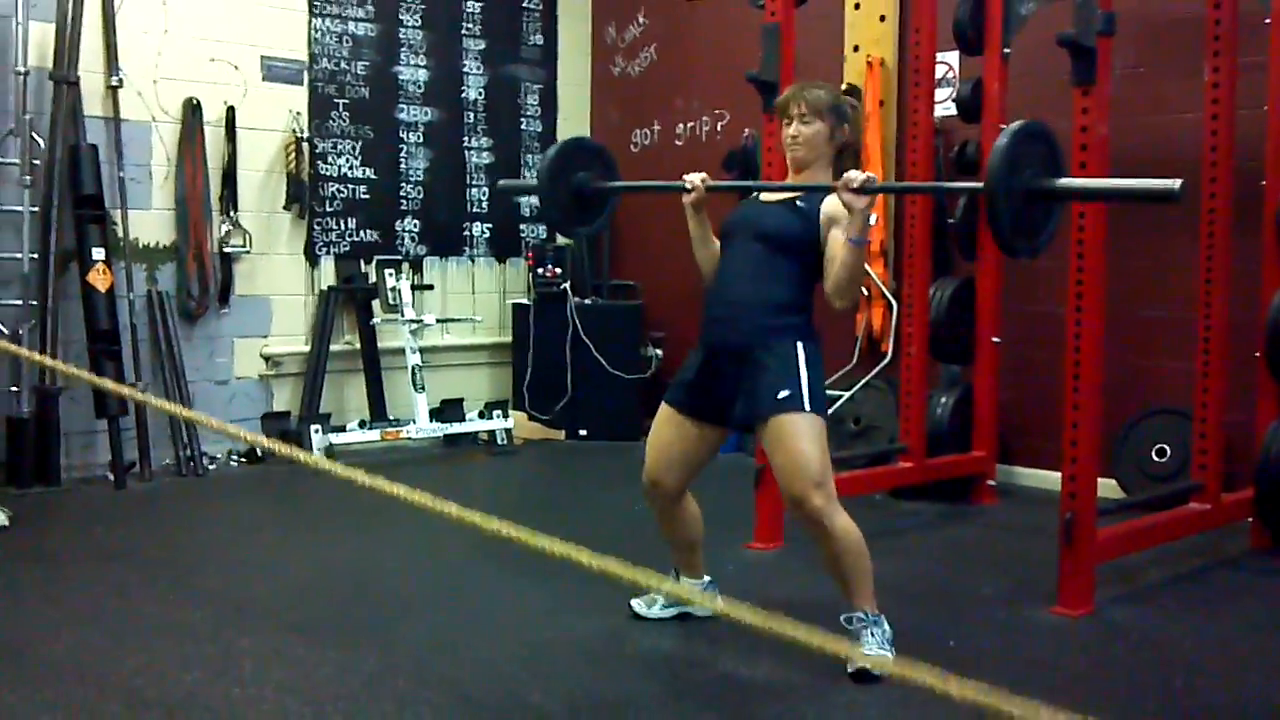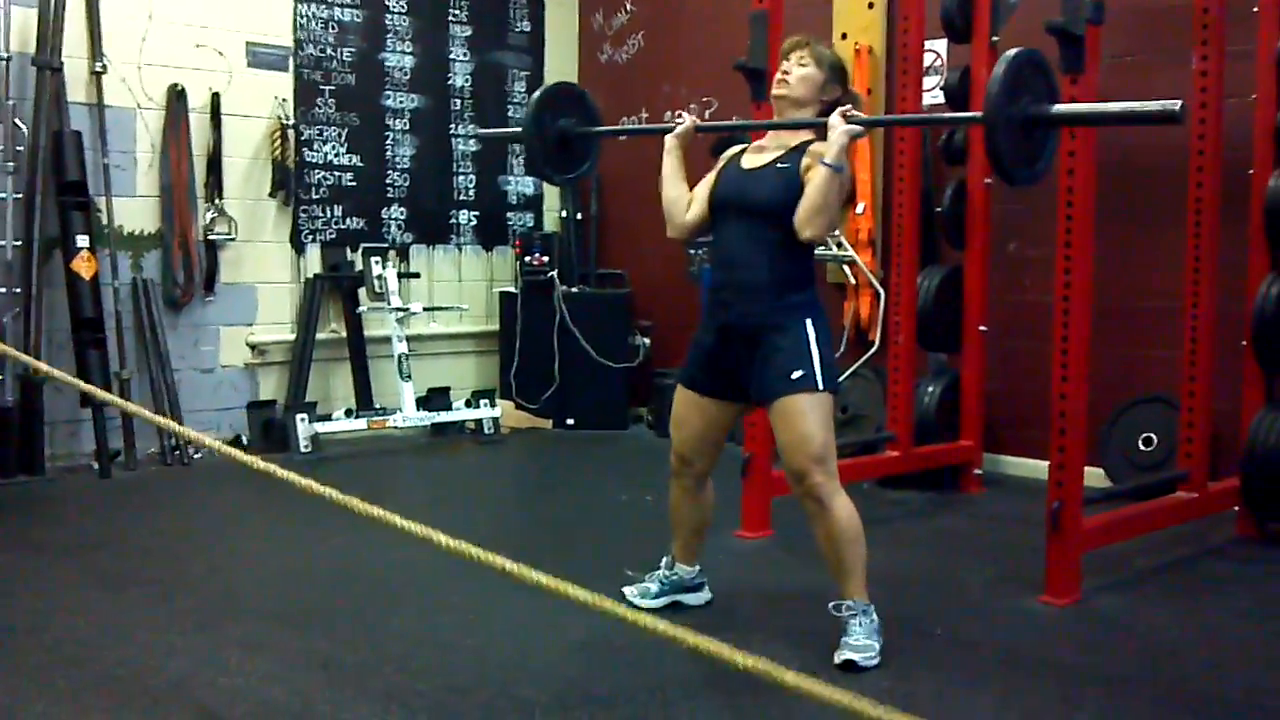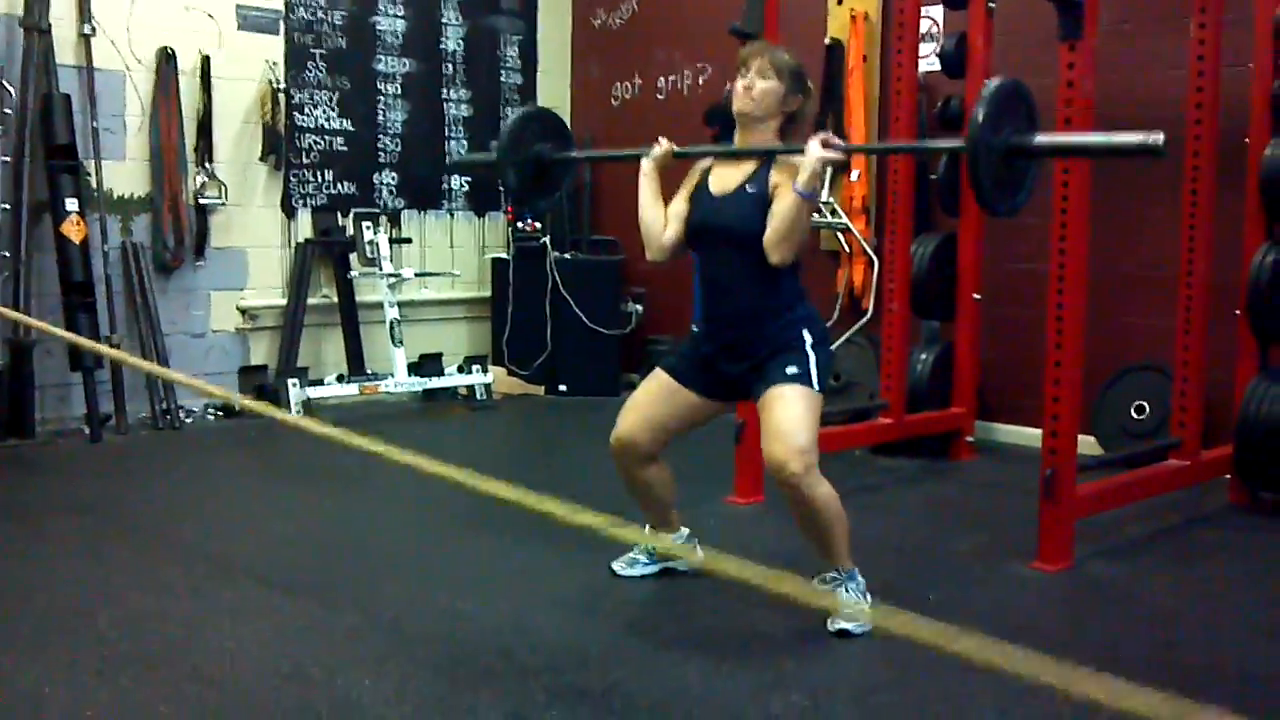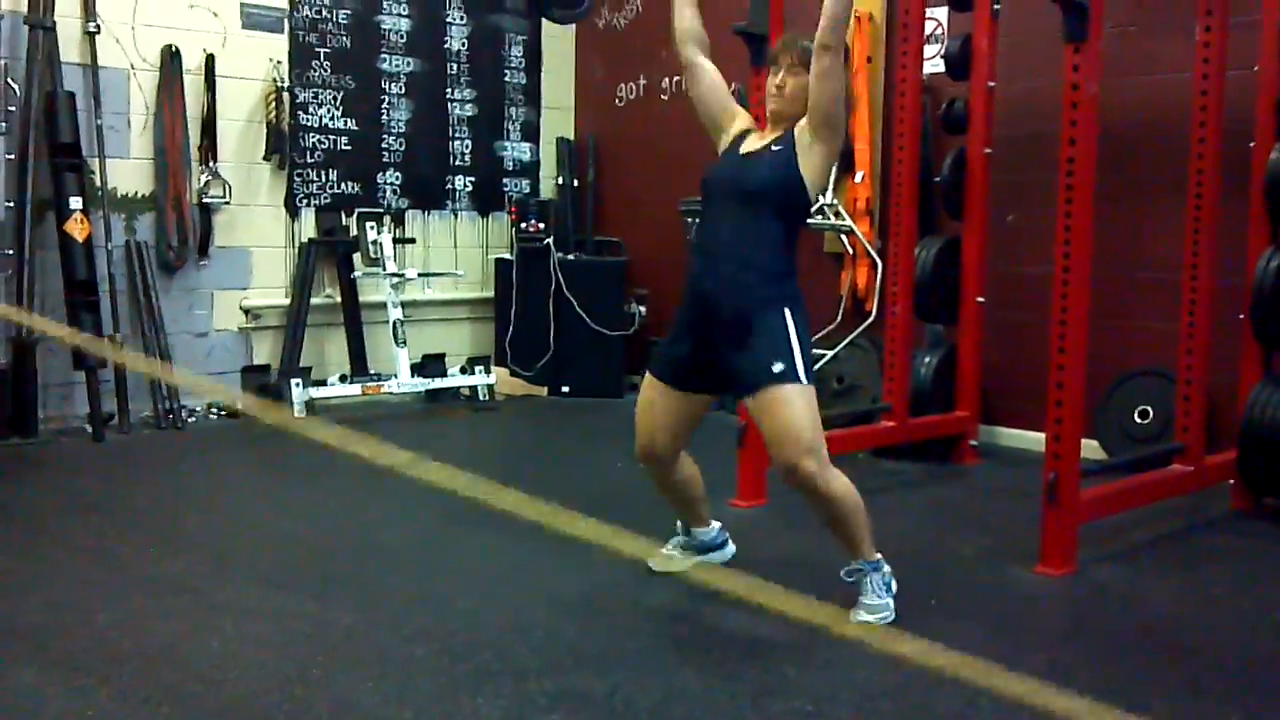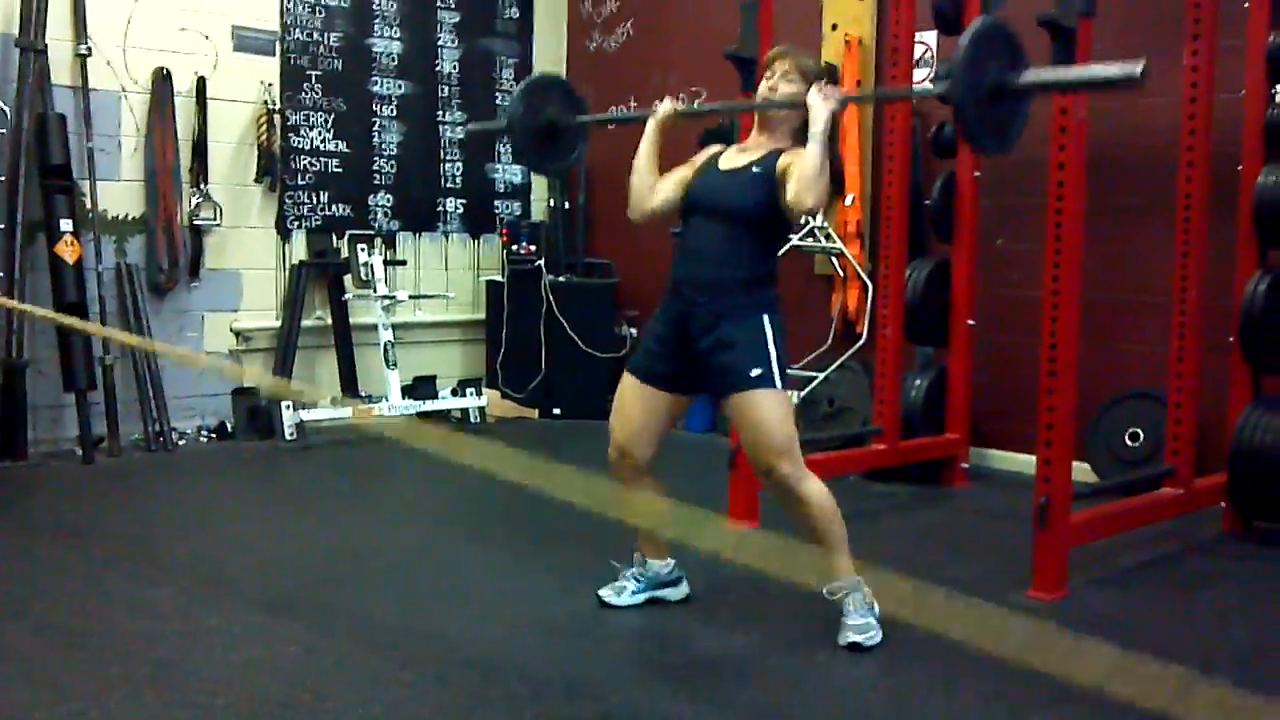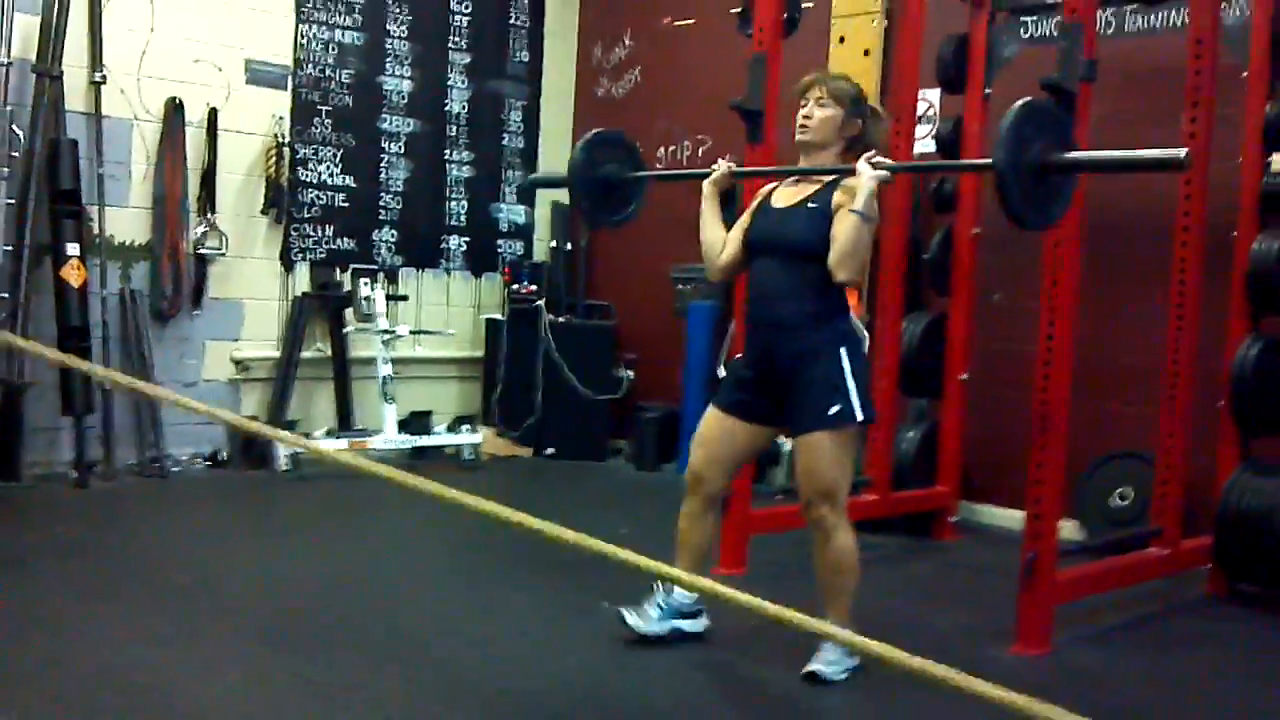
dt=0.5s
person 1, frame 1
left shoulder: (838, 205)
right shoulder: (761, 196)
left elbow: (842, 295)
left wrist: (856, 220)
right wrist: (695, 212)
left hip: (780, 354)
right hip: (712, 353)
left knee: (812, 500)
right knee: (660, 481)
left ankle: (870, 622)
right ankle: (694, 584)
person 1, frame 2
left shoulder: (818, 155)
right shoulder: (735, 155)
left elbow: (810, 228)
right elbow: (681, 223)
left wrist: (837, 147)
right wrist: (673, 148)
left hip: (788, 330)
right hip: (720, 327)
left knee: (814, 478)
right knee: (686, 463)
left ankle: (858, 613)
right ankle: (683, 574)
person 1, frame 3
left shoulder: (790, 171)
right shoulder: (703, 173)
left elbow: (779, 252)
right elbow: (658, 248)
left wrist: (810, 177)
right wrist: (651, 171)
left hip: (784, 341)
right hip: (712, 340)
left knee: (791, 465)
right knee: (629, 440)
left ankle: (847, 581)
right ankle: (667, 543)
person 1, frame 4
left shoulder: (814, 141)
right shoulder: (735, 133)
left hip: (765, 320)
right hip: (697, 321)
left knee: (804, 467)
right knee: (653, 450)
left ankle: (871, 571)
right ankle: (703, 534)
person 1, frame 5
left shoulder: (800, 159)
right shoulder: (713, 156)
left elbow: (807, 203)
right elbow: (643, 205)
left wrist: (816, 126)
right wrist: (652, 131)
left hip: (743, 325)
right hip: (675, 321)
left knee: (782, 467)
right knee: (626, 451)
left ankle: (853, 591)
right ankle: (657, 568)
person 1, frame 6
left shoulder: (851, 190)
right shoulder: (770, 191)
left elbow: (846, 271)
right elbow: (720, 264)
left wrist: (863, 192)
right wrist: (711, 193)
left hip: (822, 361)
right hip: (757, 361)
left knee: (824, 507)
right knee: (702, 480)
left ankle: (839, 637)
right ankle: (681, 601)
